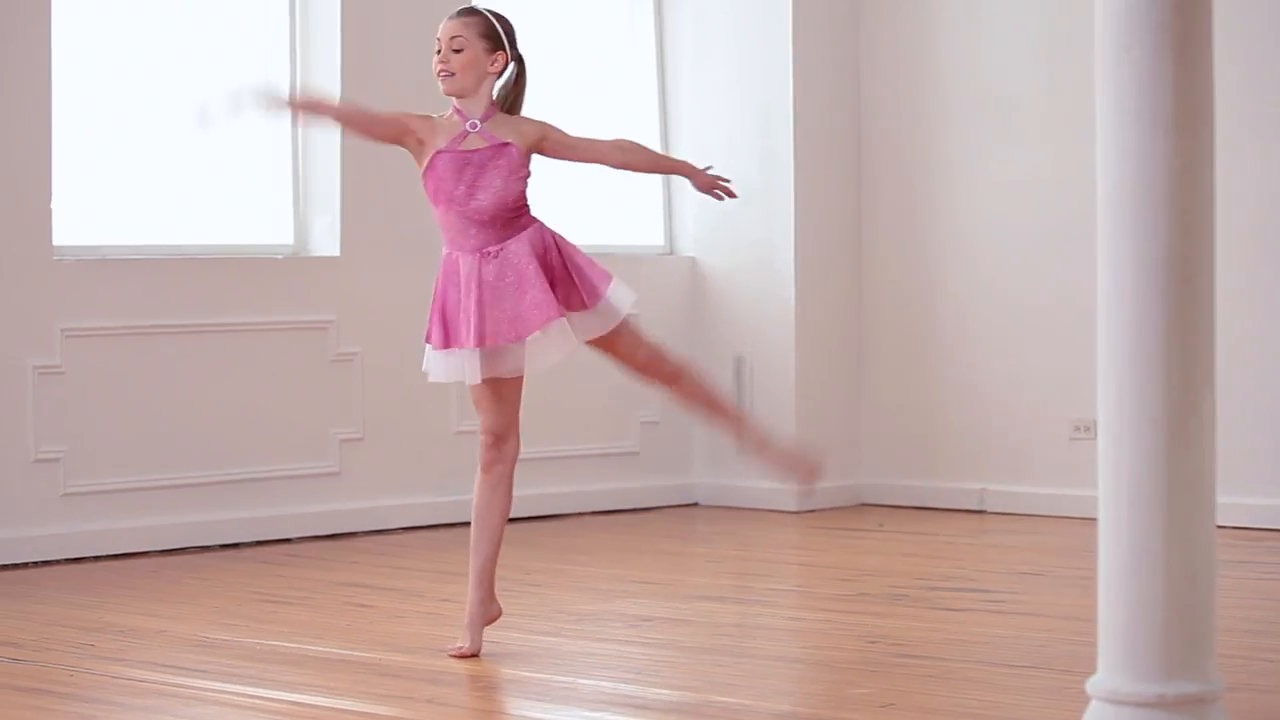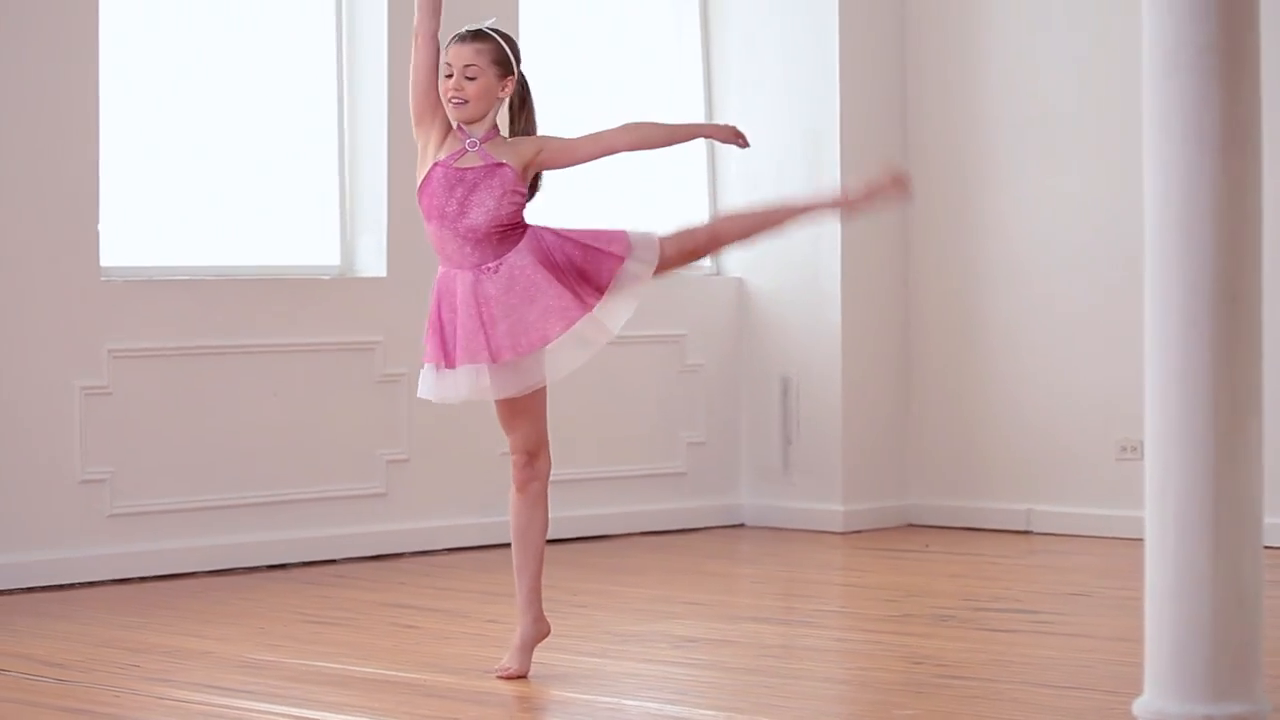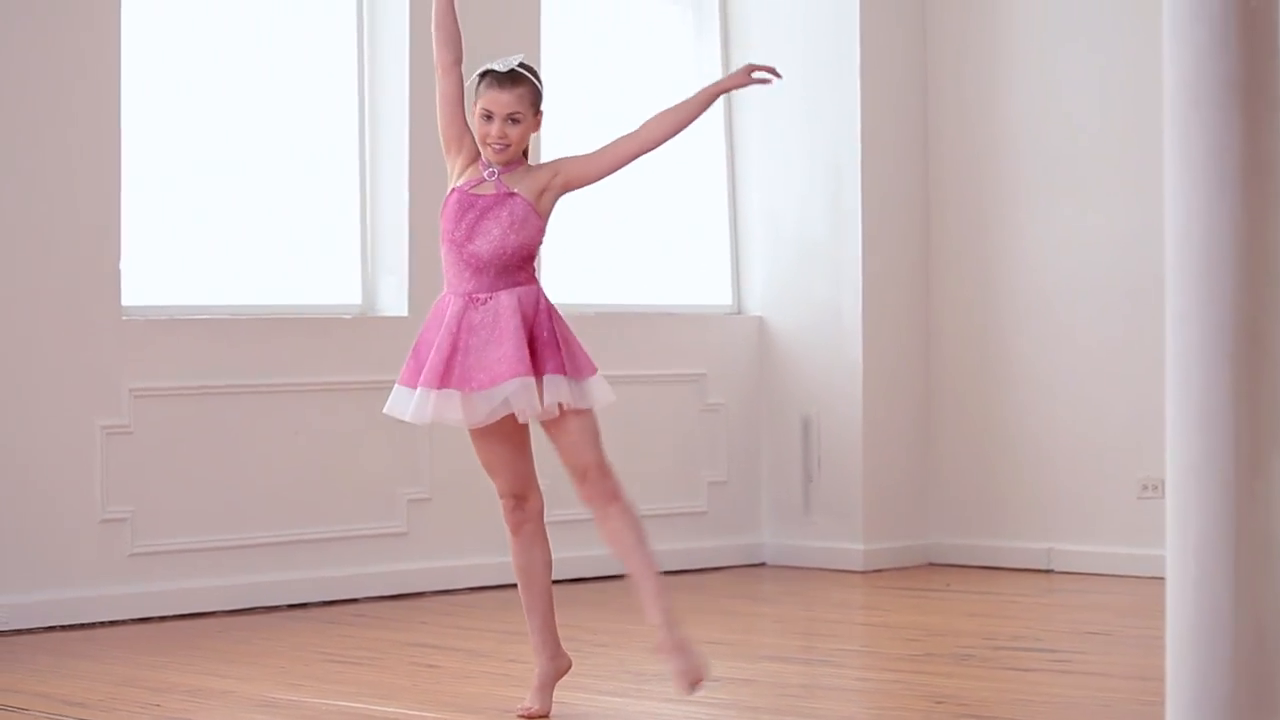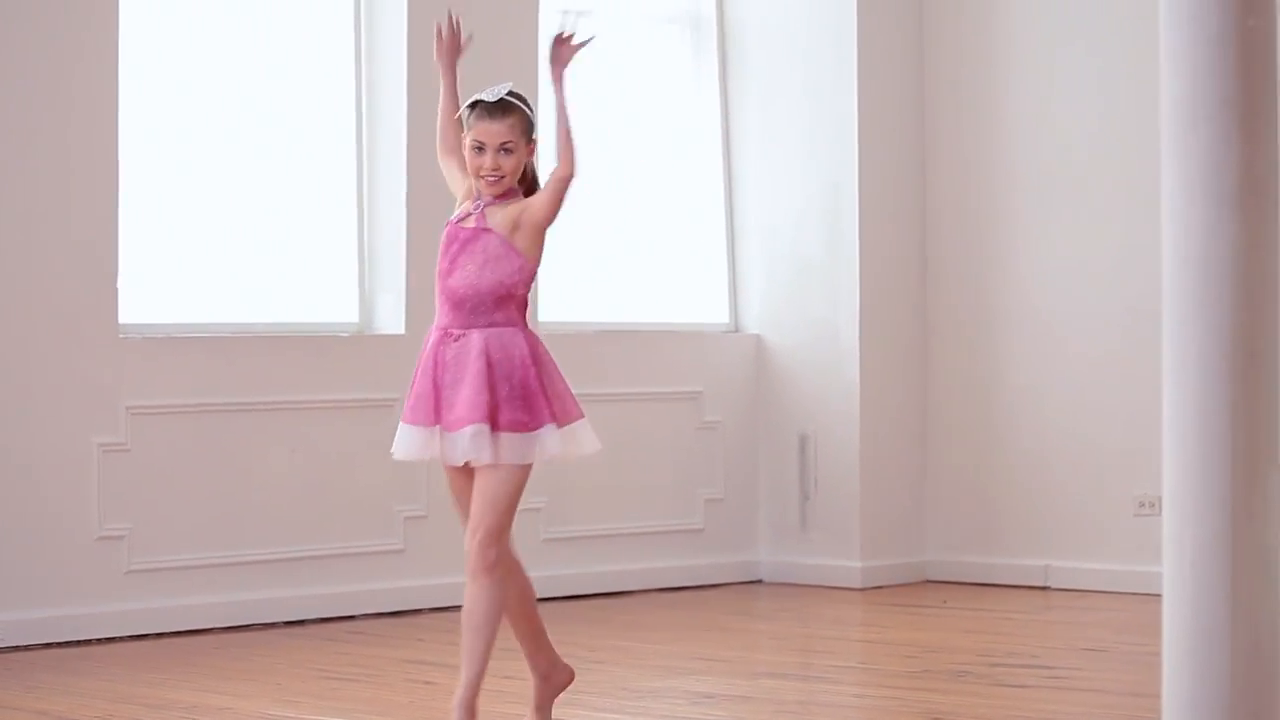
dt=0.4s
person 1, frame 1
left shoulder: (523, 132)
right shoulder: (422, 131)
left elbow: (609, 151)
right elbow: (361, 117)
left wrist: (685, 169)
right wrist: (298, 103)
left hip: (538, 270)
right hip: (472, 290)
left knee: (649, 360)
right knee: (495, 443)
left ankle: (759, 439)
right ankle: (479, 600)
person 1, frame 2
left shoulder: (524, 152)
right shoulder: (431, 137)
left elbow: (621, 138)
left wrist: (702, 128)
left hip: (542, 278)
right hip: (478, 309)
left knee: (691, 242)
right knee: (528, 461)
left ankle: (837, 204)
right ankle: (529, 618)
person 1, frame 3
left shoulder: (549, 180)
right shoulder: (463, 164)
left elbow: (643, 138)
right elbow: (448, 67)
left wrist: (721, 85)
left hip: (530, 331)
right hip: (467, 339)
left knee: (595, 480)
right knee: (518, 502)
left ankle: (667, 627)
right ankle: (548, 655)
person 1, frame 4
left shoulder: (529, 214)
right shoulder: (467, 198)
left elbow: (564, 176)
right elbow: (447, 135)
left wrist: (559, 82)
right wrist: (448, 66)
left hip: (506, 376)
right hip: (452, 375)
left knee: (484, 547)
right knee: (486, 544)
